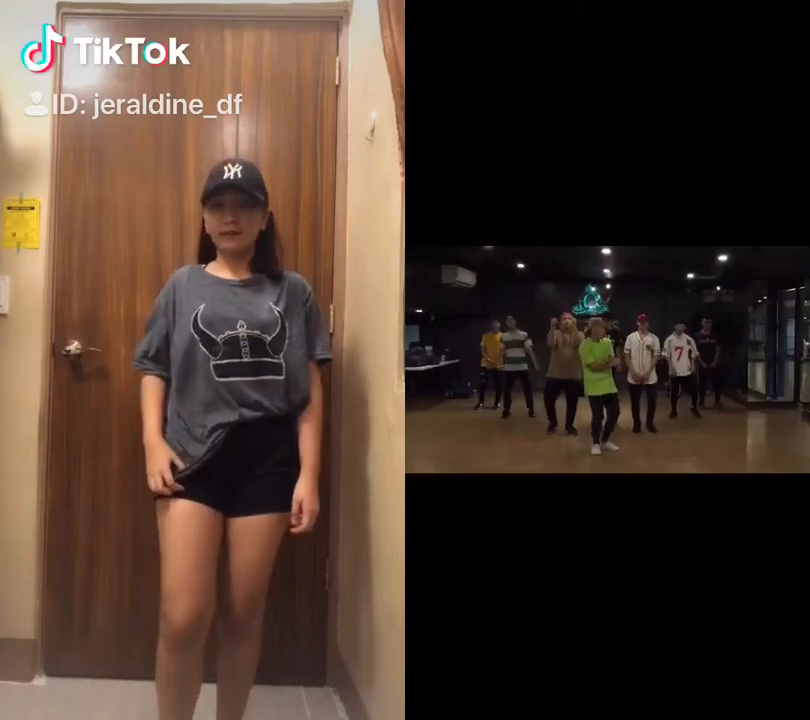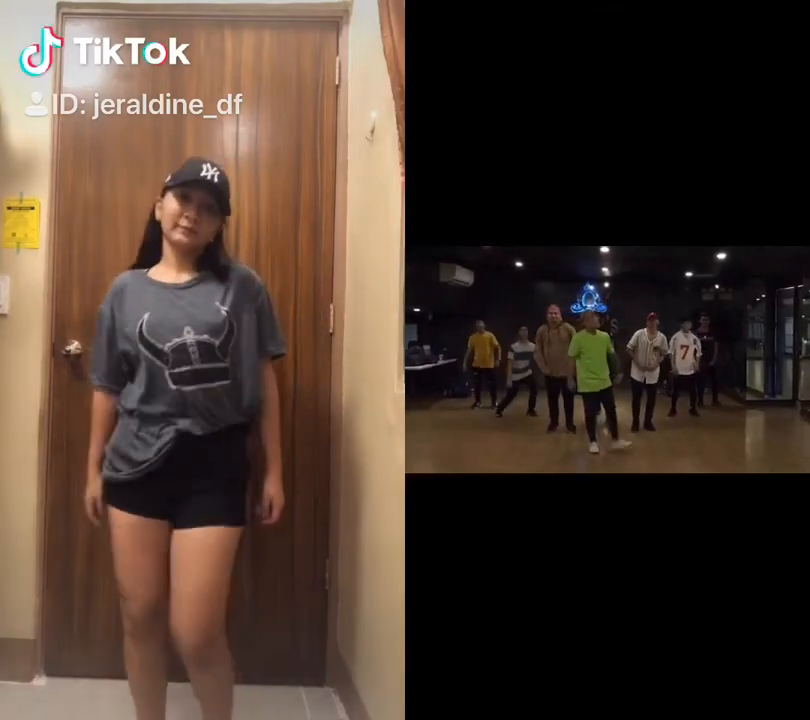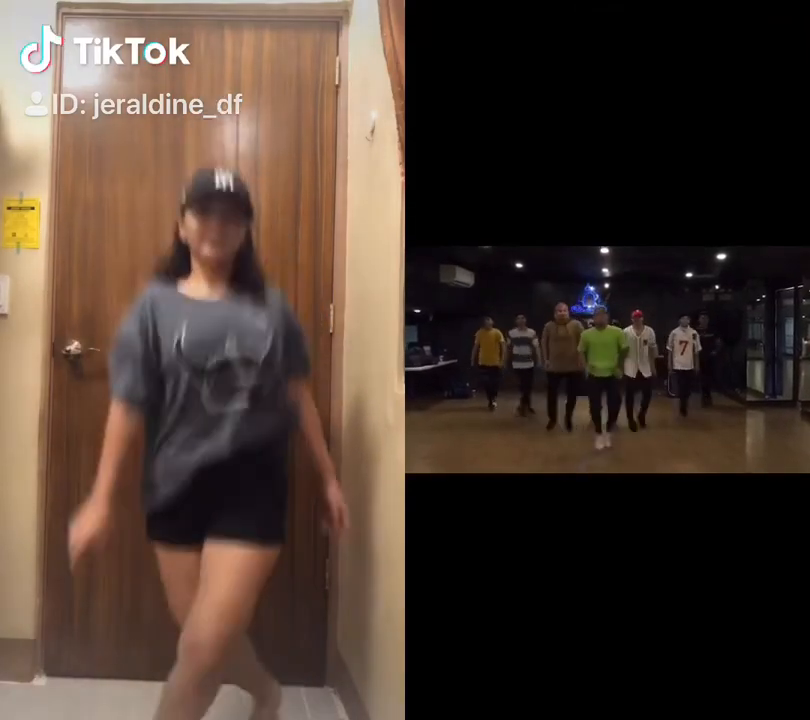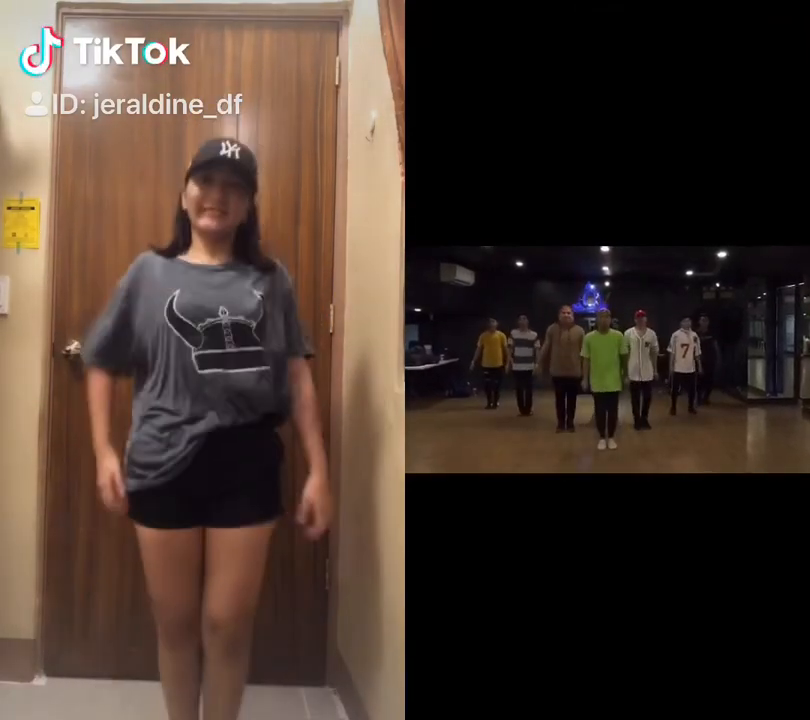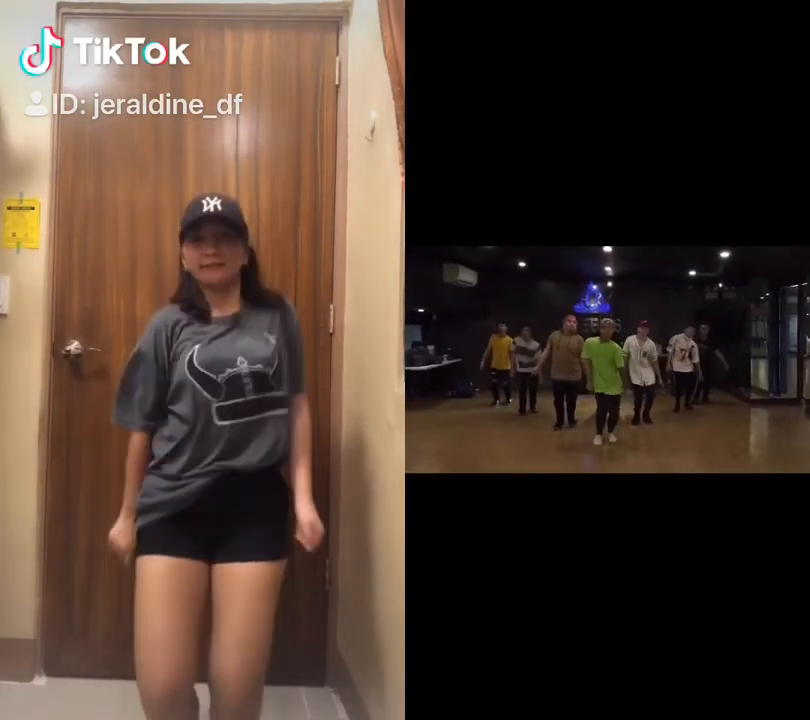
dt=1s
person 1, frame 1
left shoulder: (293, 291)
right shoulder: (183, 285)
left elbow: (310, 390)
right elbow: (153, 370)
left wrist: (309, 474)
right wrist: (153, 442)
left hip: (267, 460)
right hip: (193, 456)
left knee: (244, 611)
right knee: (183, 617)
person 1, frame 2
left shoulder: (241, 286)
right shoulder: (126, 290)
left elbow: (264, 382)
right elbow: (108, 388)
left wrist: (274, 470)
right wrist: (94, 469)
left hip: (215, 467)
right hip: (138, 466)
left knee: (195, 631)
right knee: (140, 616)
person 1, frame 3
left shoulder: (270, 306)
right shoulder: (156, 304)
left elbow: (298, 394)
right elbow: (126, 403)
left wrist: (328, 477)
right wrist: (100, 499)
left hip: (250, 480)
right hip: (177, 484)
left knee: (206, 646)
right knee: (202, 638)
person 1, frame 4
left shoulder: (269, 278)
right shoulder: (149, 272)
left elbow: (298, 373)
right elbow: (100, 365)
left wrist: (319, 469)
right wrist: (104, 452)
left hip: (246, 464)
right hip: (163, 466)
left knee: (228, 624)
right knee: (175, 624)
person 1, frame 5
left shoulder: (277, 318)
right shoulder: (169, 326)
left elbow: (297, 407)
right elbow: (141, 427)
left wrist: (304, 499)
right wrist: (127, 514)
left hip: (254, 506)
right hip: (174, 506)
